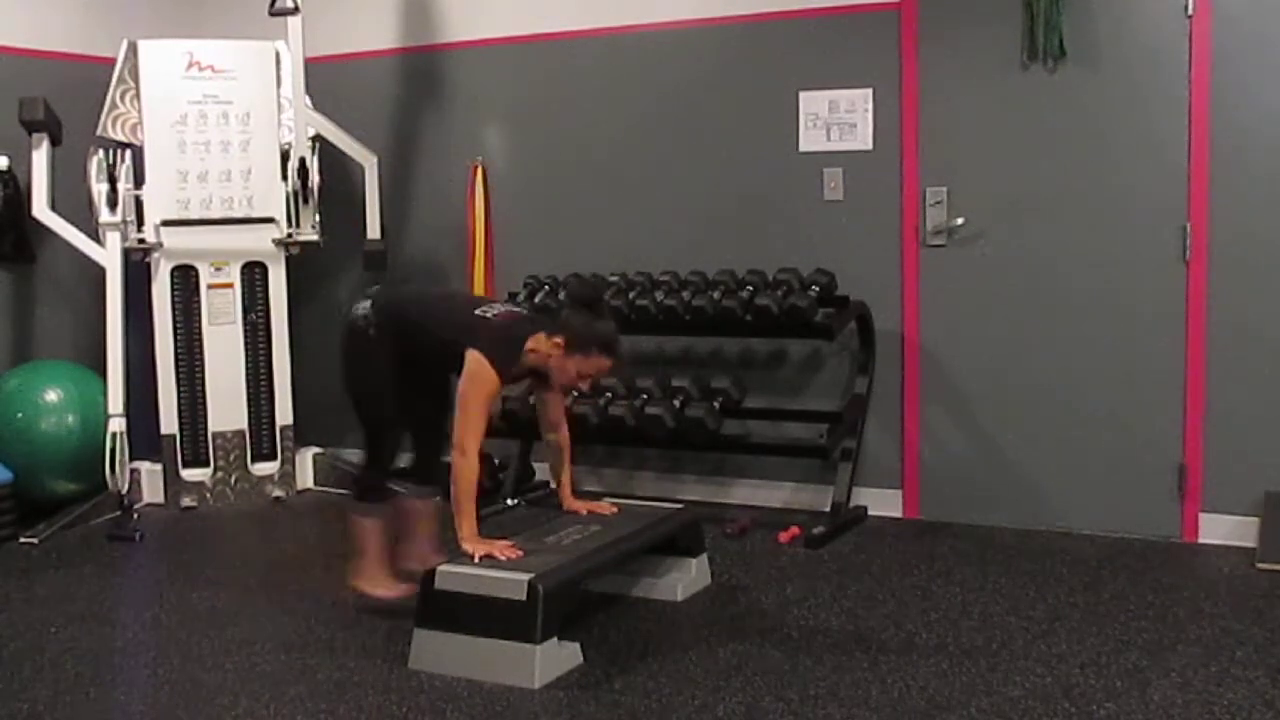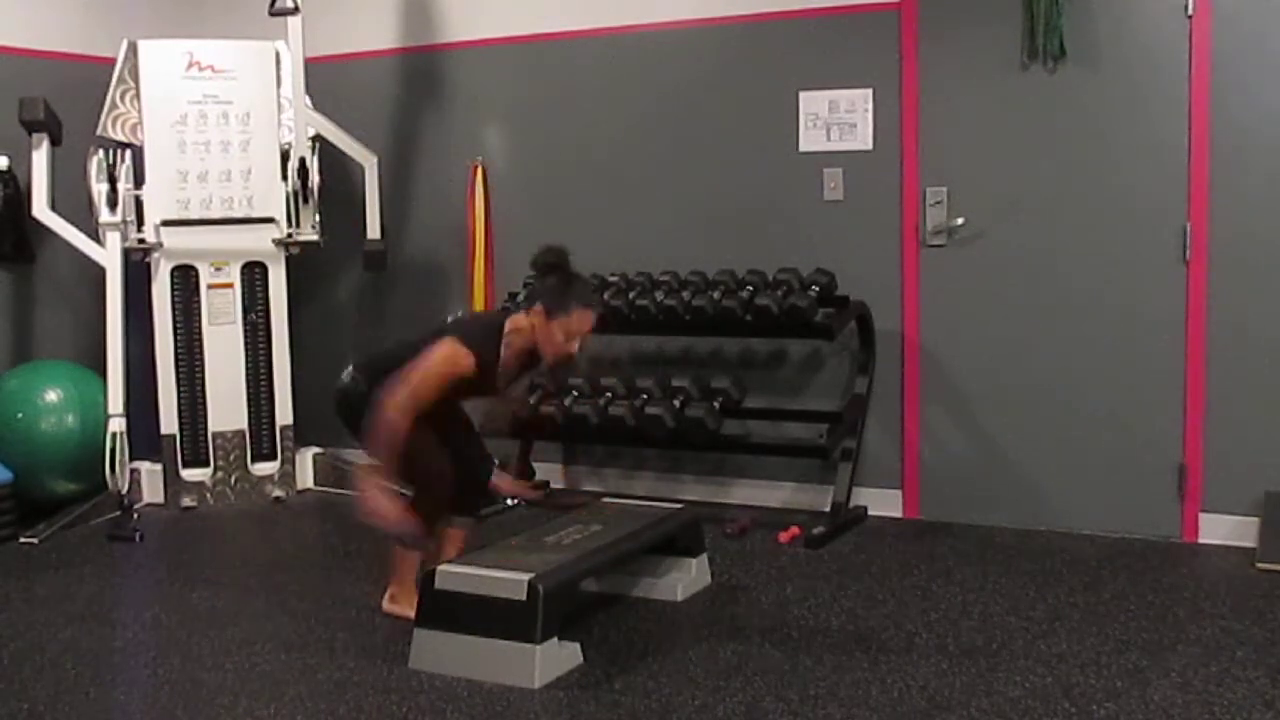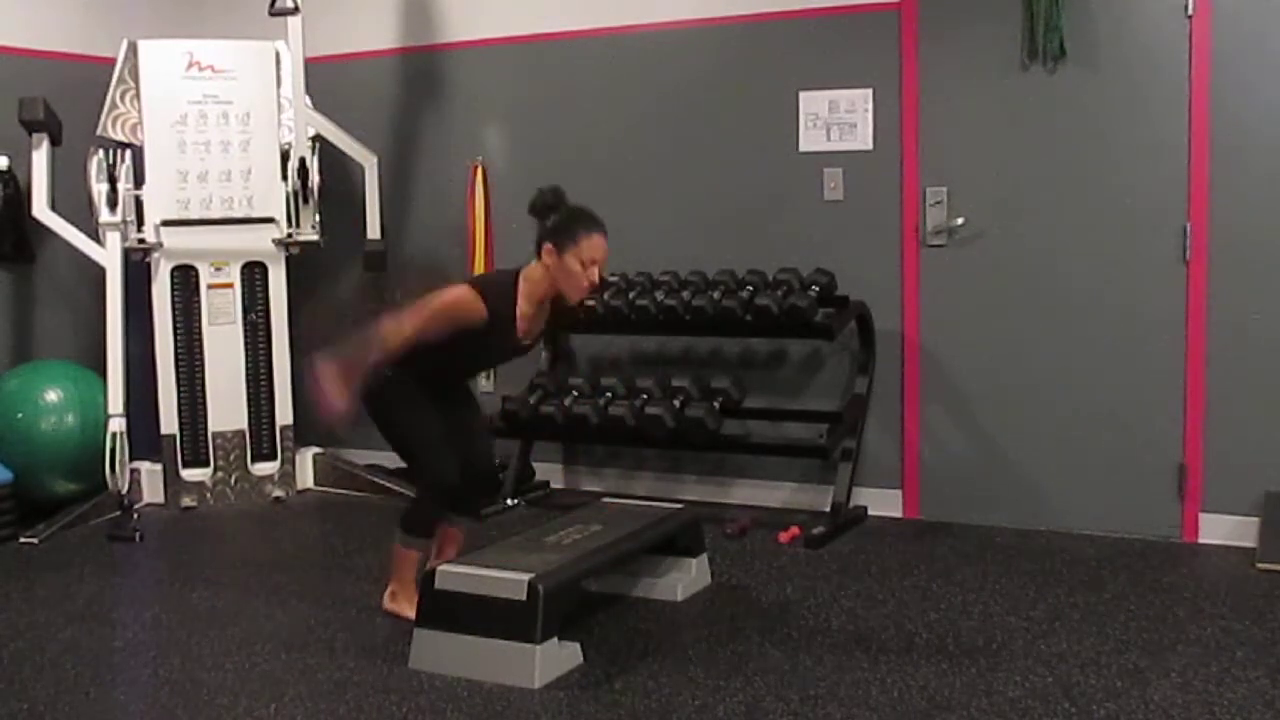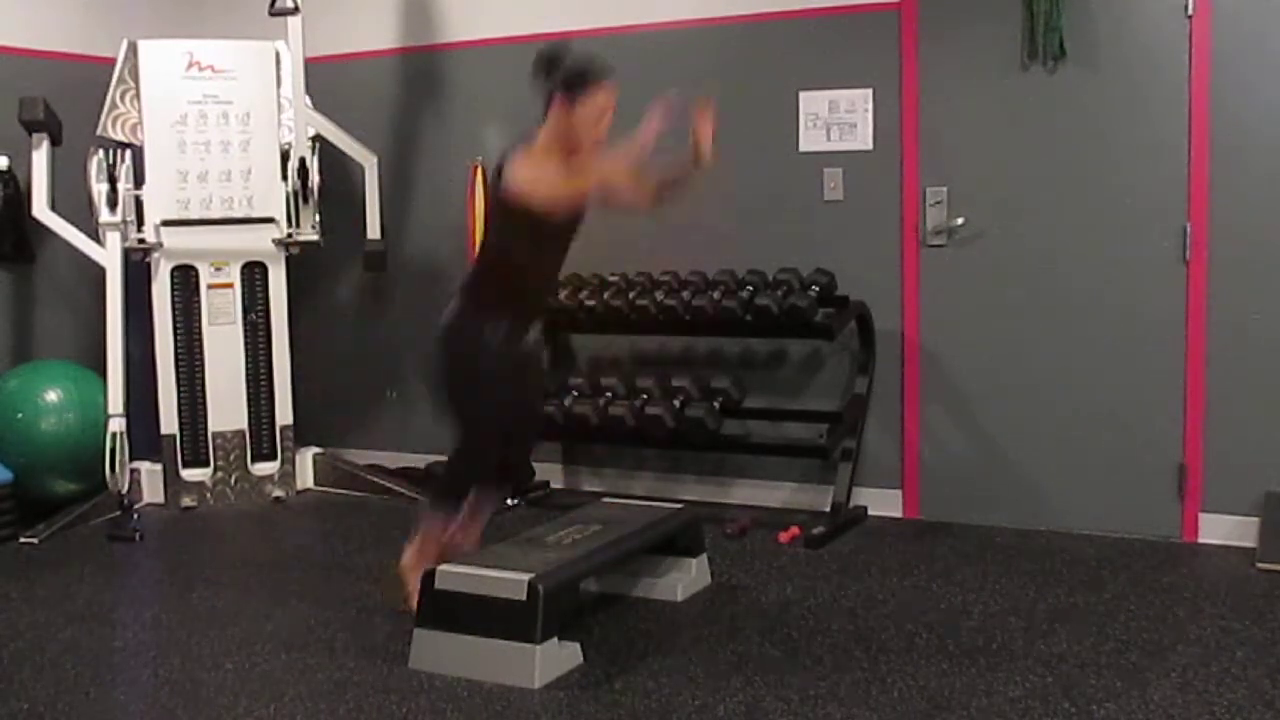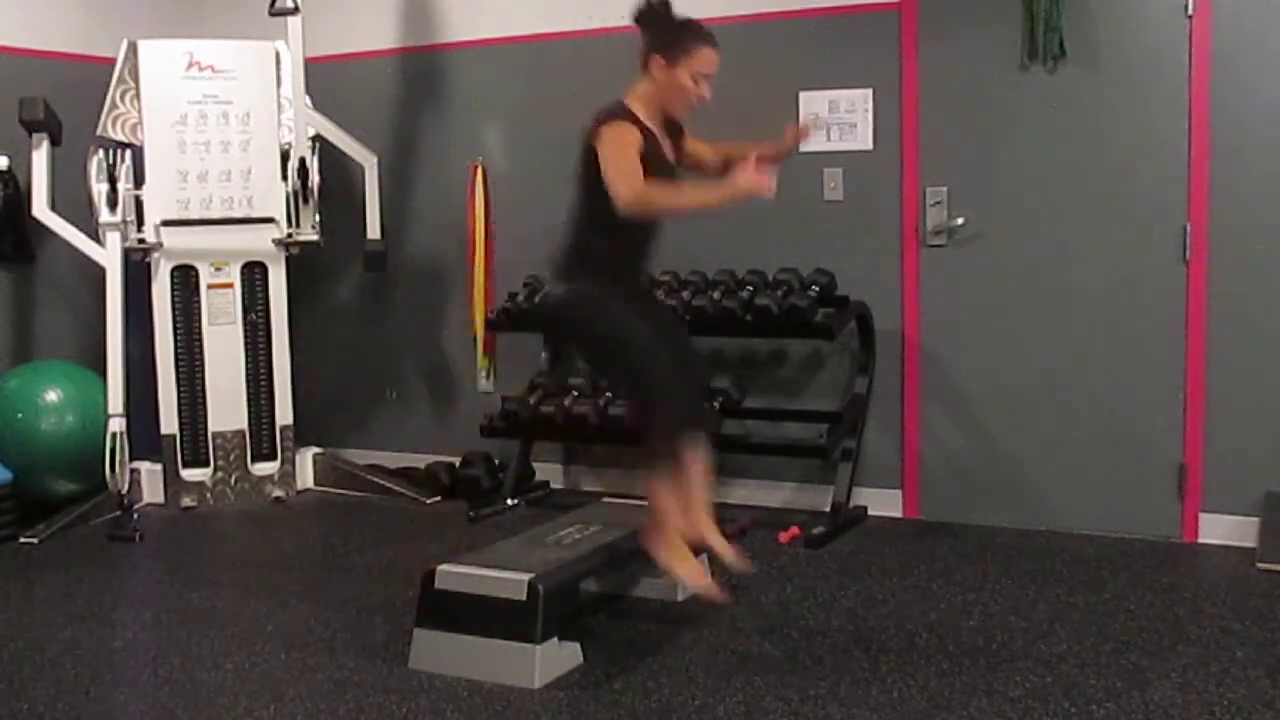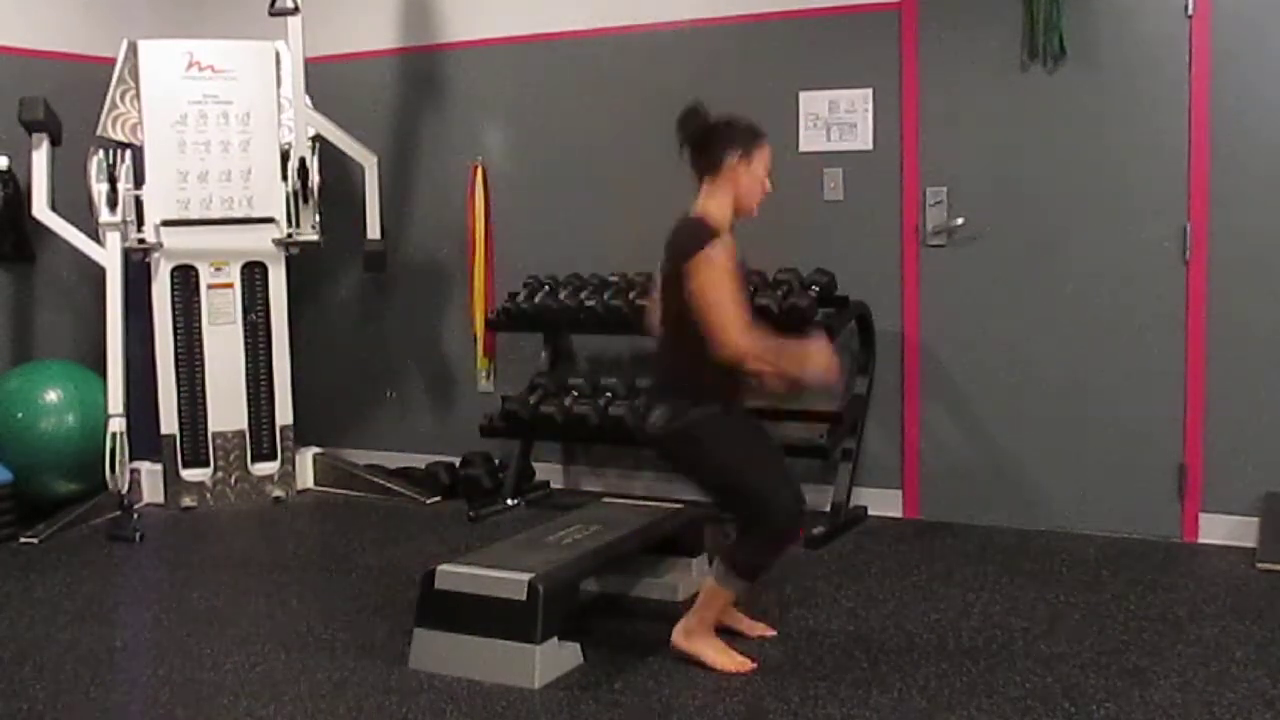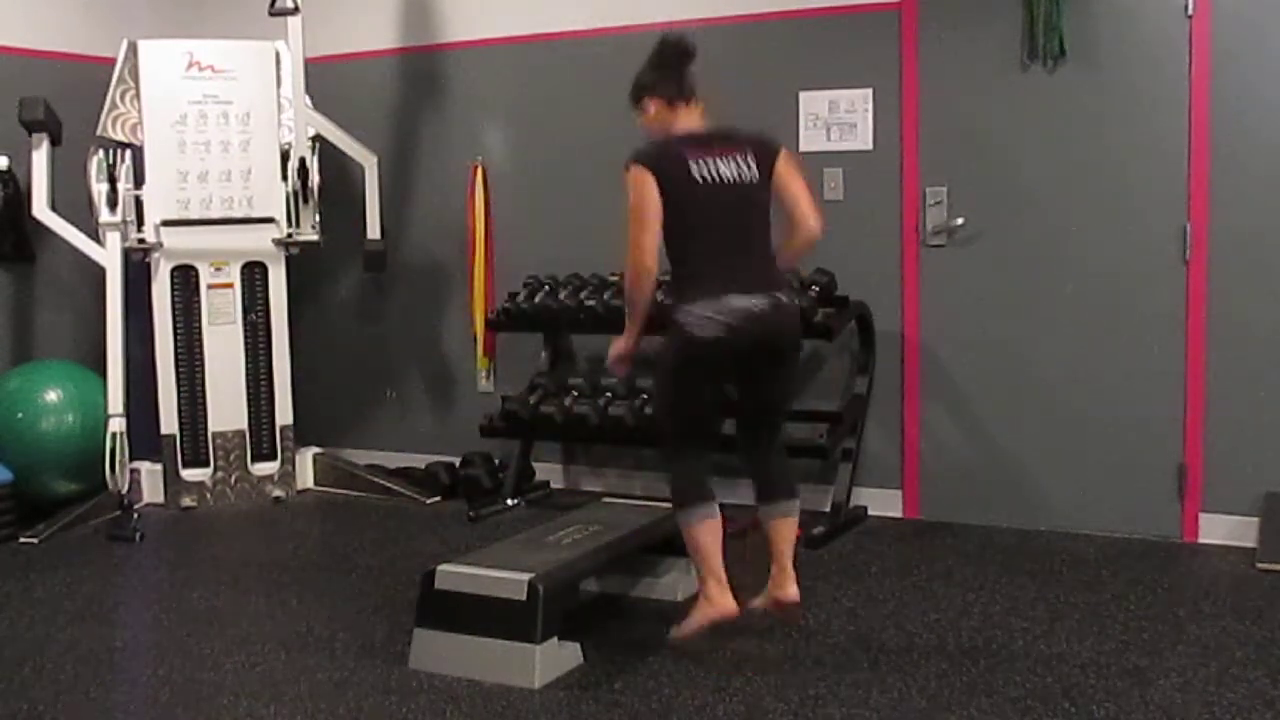
dt=0.3s
person 1, frame 1
left shoulder: (549, 352)
right shoulder: (495, 353)
left elbow: (554, 429)
right elbow: (466, 449)
left wrist: (567, 495)
right wrist: (469, 537)
left hip: (425, 342)
right hip: (375, 331)
left knee: (433, 447)
right knee: (384, 447)
left ankle: (416, 551)
right ankle: (368, 568)
person 1, frame 2
left shoulder: (533, 348)
right shoulder: (472, 346)
right elbow: (396, 405)
left wrist: (493, 472)
right wrist: (377, 480)
left hip: (427, 397)
right hip: (368, 392)
left knee: (477, 476)
right knee: (437, 479)
right ankle: (400, 594)
person 1, frame 3
left shoulder: (554, 304)
right shoulder: (487, 298)
right elbow: (400, 327)
right wrist: (343, 373)
left hip: (445, 381)
right hip: (396, 378)
left knee: (480, 475)
right knee: (440, 476)
right ankle: (400, 591)
person 1, frame 4
left shoulder: (578, 173)
right shoulder: (523, 168)
left elbow: (642, 199)
right elbow: (561, 200)
left wrist: (690, 163)
right wrist: (638, 148)
left hip: (514, 336)
right hip: (476, 332)
left knee: (510, 455)
right knee: (477, 455)
left ankle: (461, 534)
right ankle: (422, 552)
person 1, frame 5
left shoulder: (668, 130)
right shoulder: (618, 127)
left elbow: (716, 162)
right elbow: (631, 199)
left wrist: (775, 150)
right wrist: (731, 188)
left hip: (625, 290)
right hip: (587, 293)
left knee: (688, 387)
right knee: (669, 395)
left ankle: (696, 522)
right ankle: (670, 534)
person 1, frame 6
left shoulder: (688, 234)
right shoulder: (710, 241)
right elbow: (732, 345)
left wrist: (777, 356)
right wrist: (802, 359)
left hip: (693, 408)
right hip: (693, 417)
left knee: (769, 502)
right knee: (780, 516)
left ankle: (718, 607)
right ankle: (695, 628)
person 1, frame 7
left shoulder: (650, 162)
right shoulder: (760, 148)
left elbow: (640, 266)
right elbow: (809, 227)
left wrist: (630, 335)
left hip: (701, 321)
right hip: (769, 316)
left knee: (686, 455)
right knee: (763, 447)
left ankle: (716, 594)
right ankle: (782, 580)
